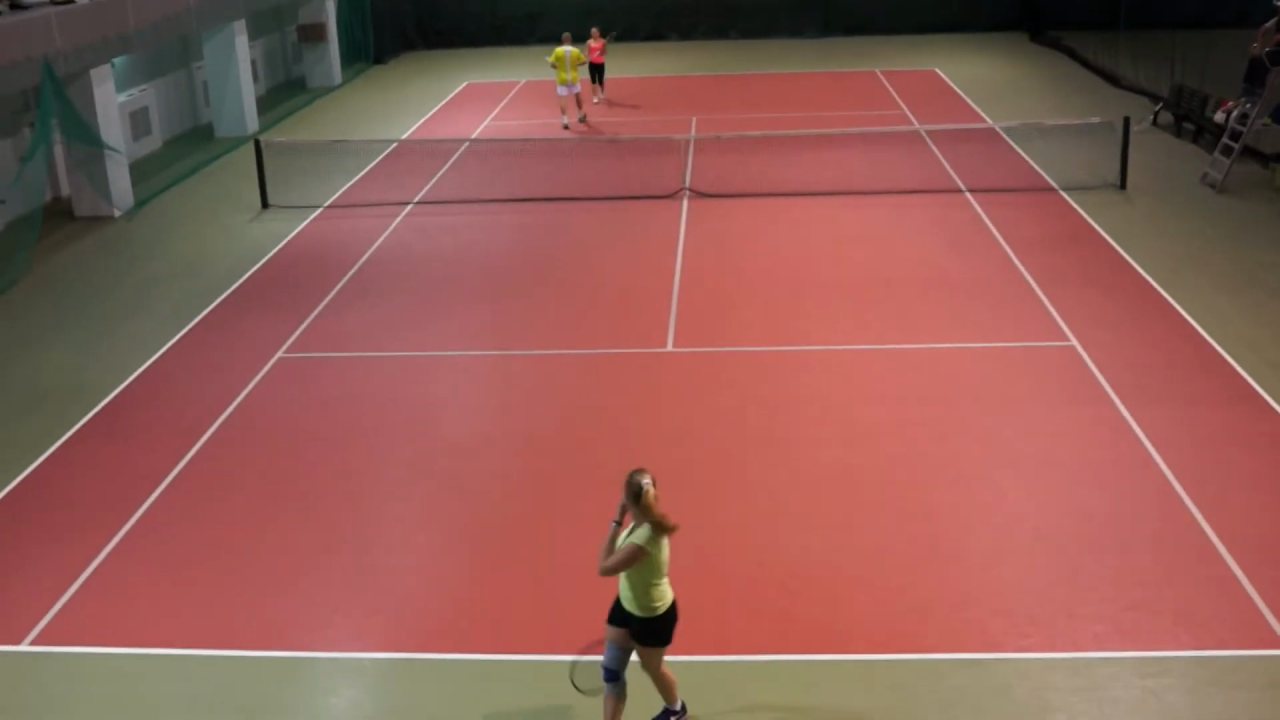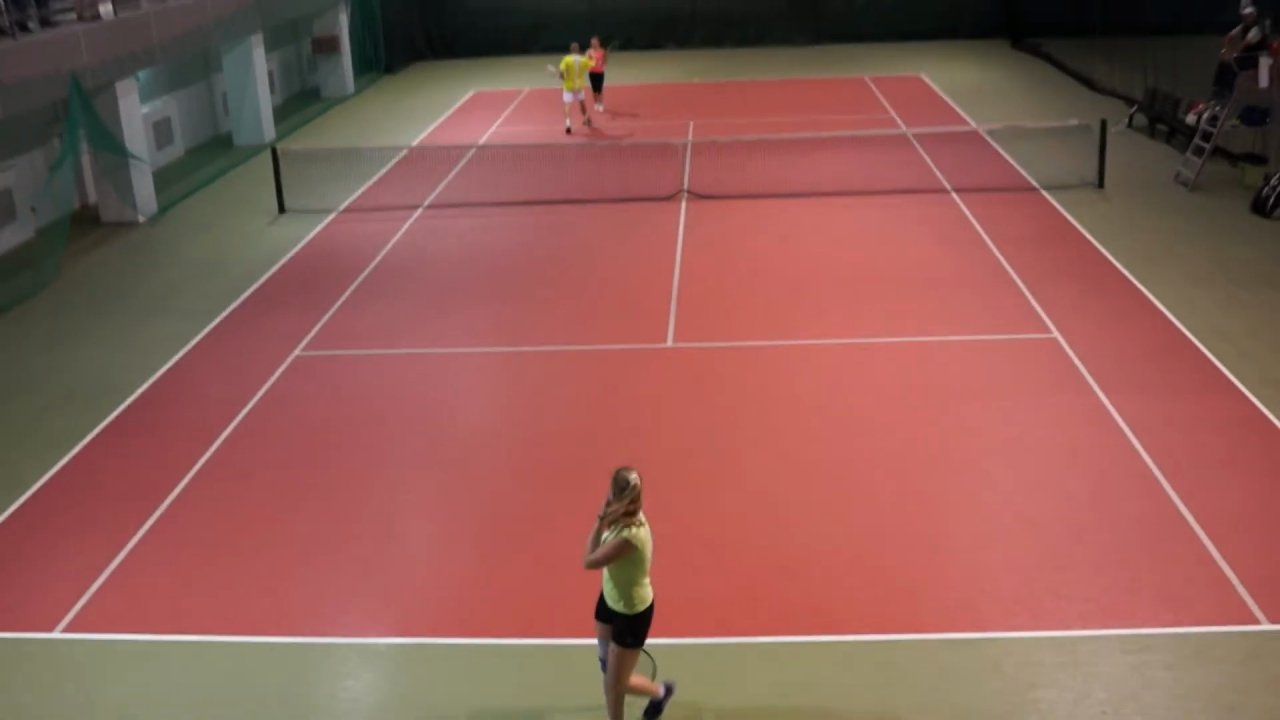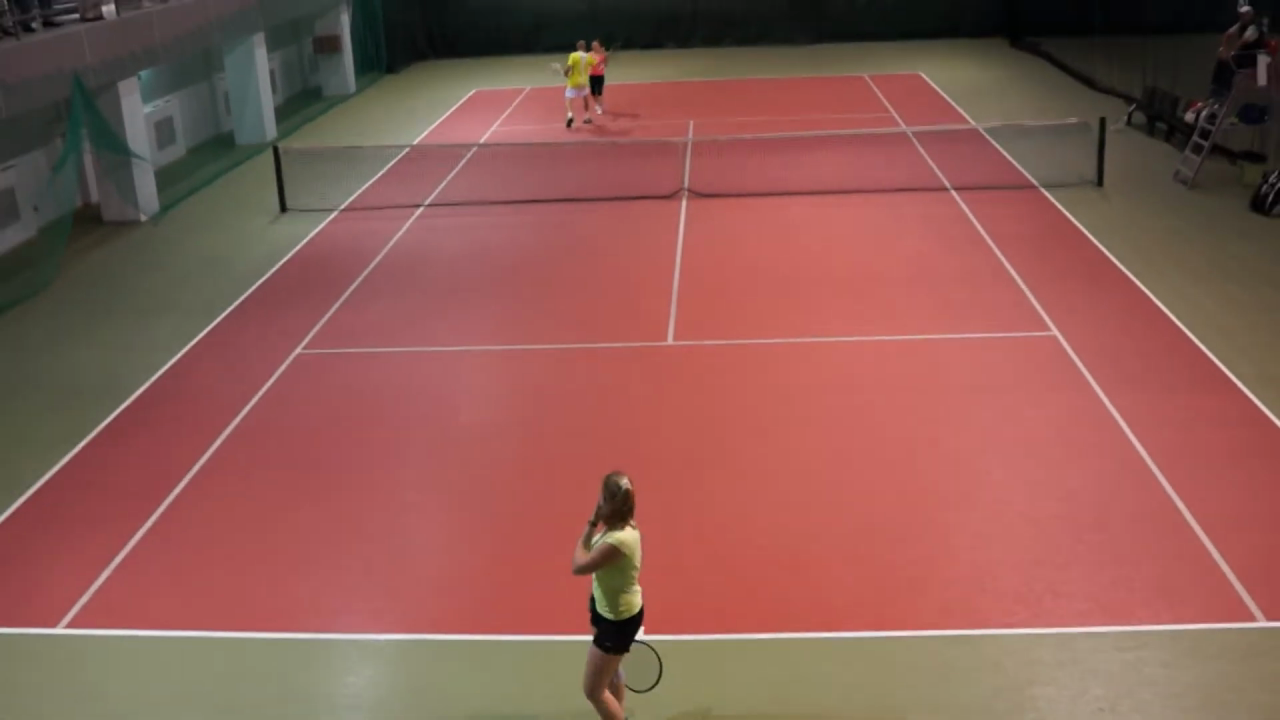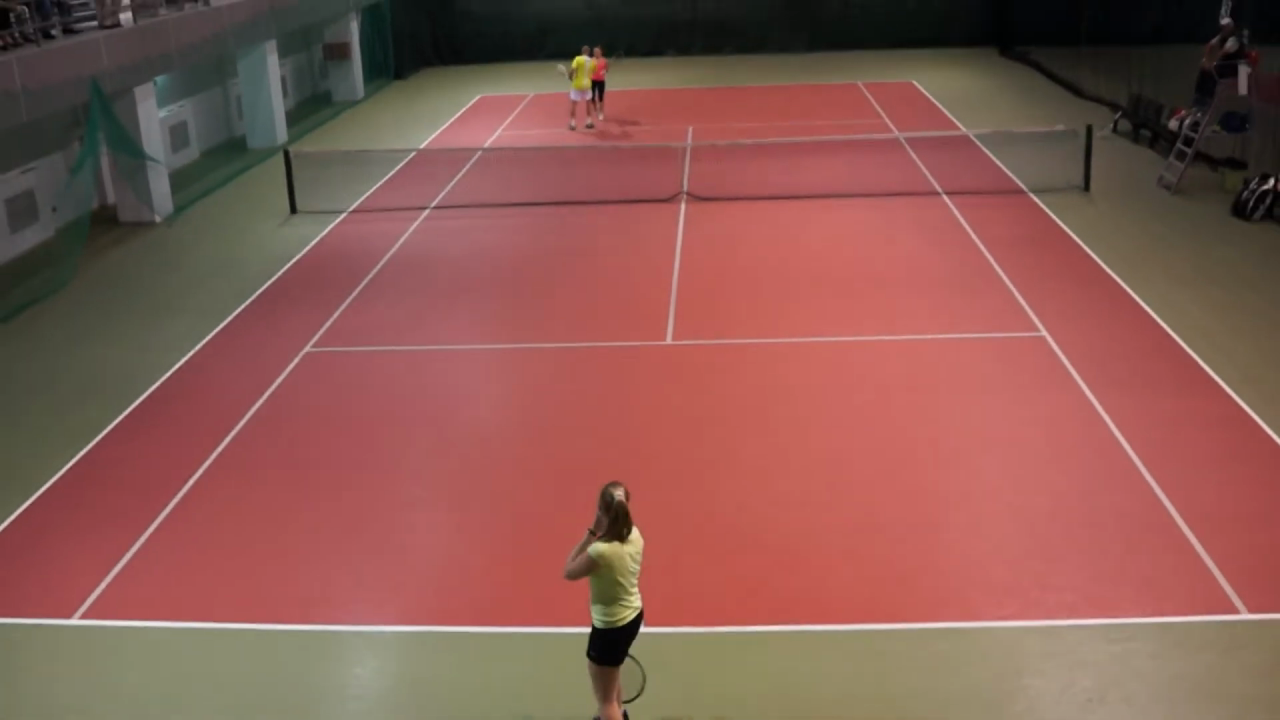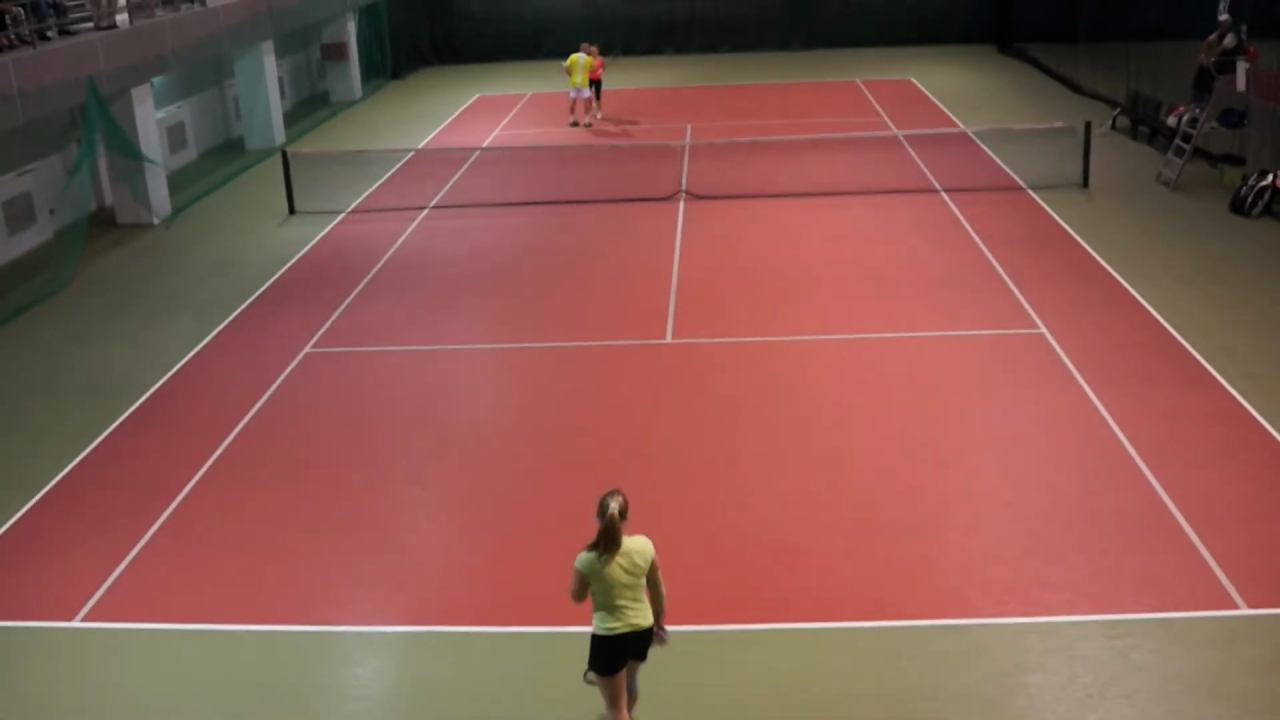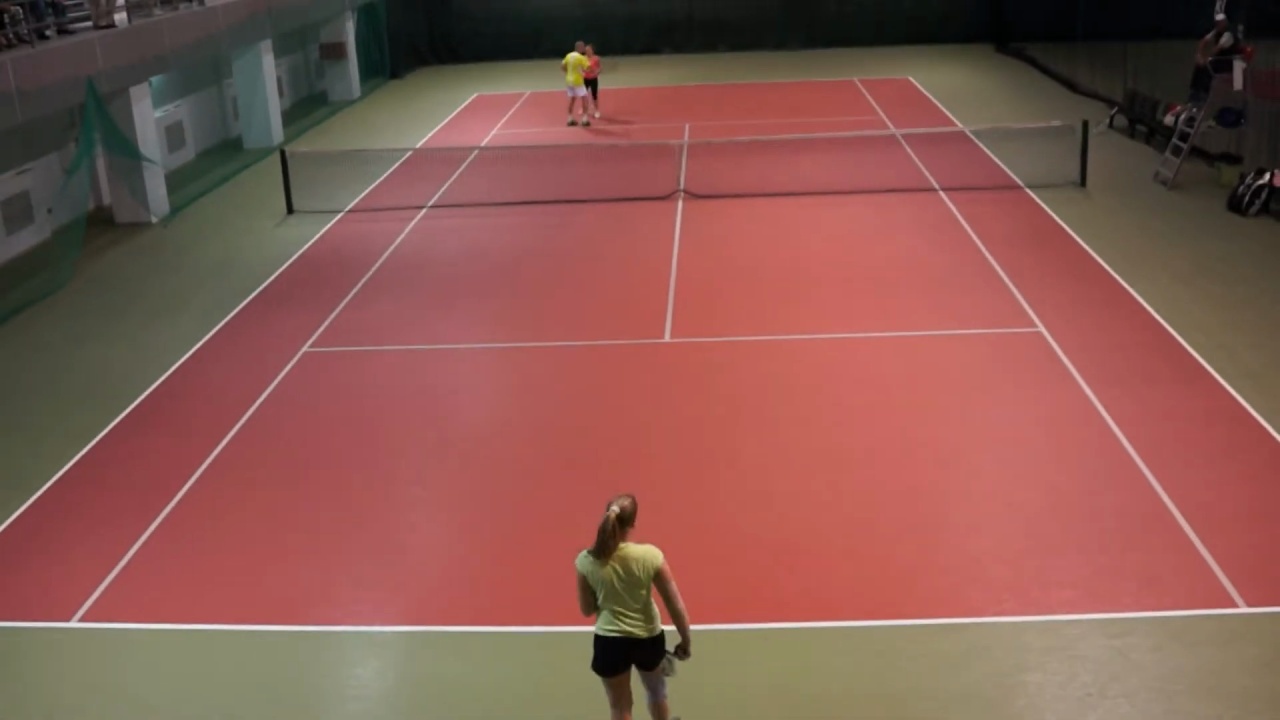
dt=0.2s
person 1, frame 1
left shoulder: (645, 537)
right shoulder: (646, 523)
left elbow: (604, 568)
left wrist: (617, 523)
left hip: (654, 615)
right hip: (626, 605)
left knee: (652, 670)
right knee: (611, 672)
person 1, frame 2
left shoulder: (630, 532)
right shoulder: (622, 520)
left elbow: (590, 561)
left wrist: (601, 518)
left hip: (631, 613)
right hip: (610, 601)
left knee: (617, 685)
right knee: (607, 667)
left ankle: (660, 692)
person 1, frame 3
left shoulder: (618, 539)
right shoulder: (624, 526)
left elbow: (578, 566)
left wrist: (592, 523)
left hip: (619, 618)
right hip: (613, 608)
left knee: (593, 689)
right knee: (610, 670)
person 1, frame 4
left shoulder: (598, 550)
right shoulder: (634, 534)
left elbow: (569, 572)
left wrist: (591, 532)
left hip: (610, 628)
right hip: (634, 617)
left knee: (605, 698)
right knee: (611, 673)
person 1, frame 5
left shoulder: (587, 560)
right shoulder: (644, 545)
left elbow: (577, 597)
right elbow: (658, 593)
right wrist: (661, 626)
left hip: (607, 638)
right hip: (643, 630)
right knee: (628, 682)
person 1, frame 6
left shoulder: (586, 560)
right shoulder: (650, 556)
left elbow: (587, 610)
right elbow: (677, 609)
right wrist: (686, 641)
left hip: (609, 642)
right hip: (647, 639)
right knee: (656, 692)
